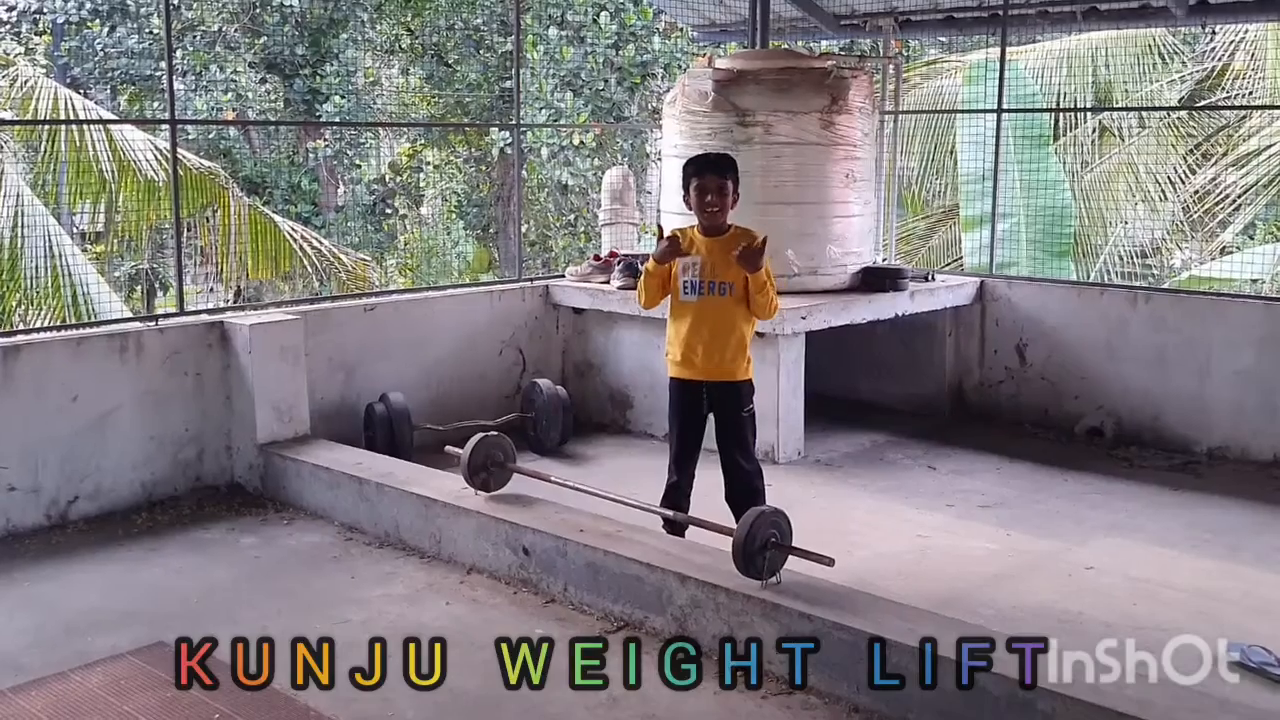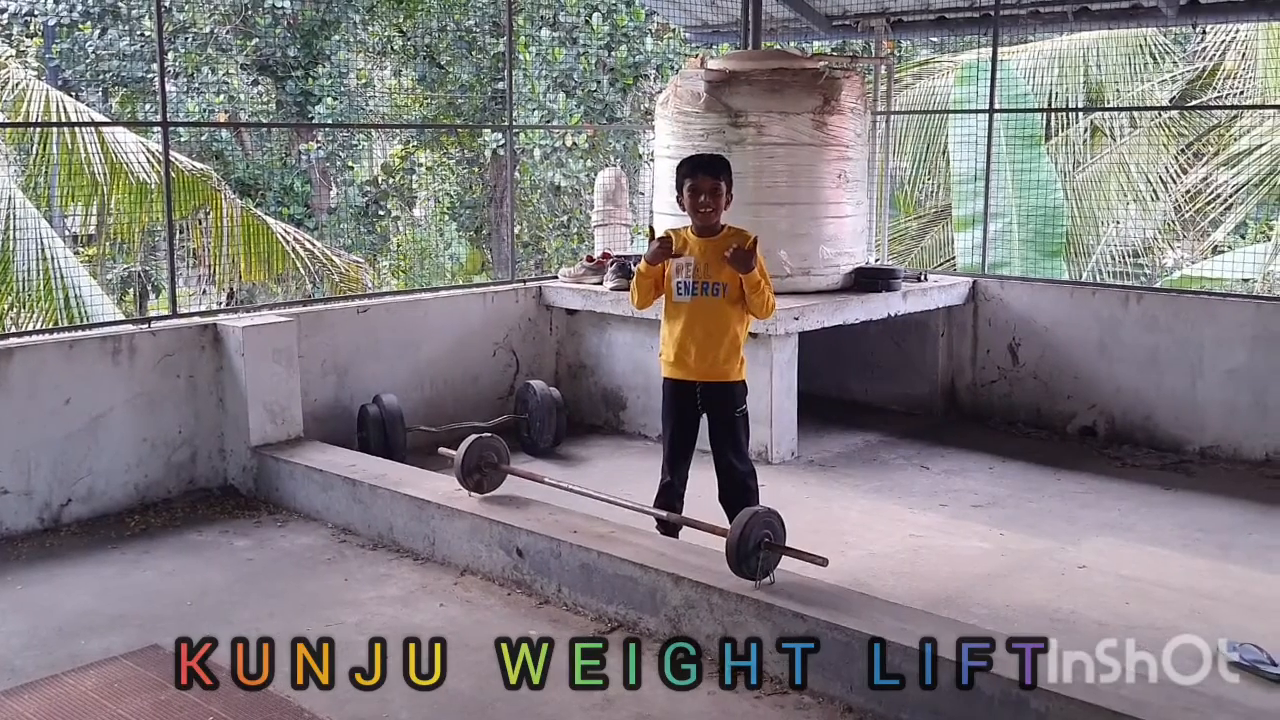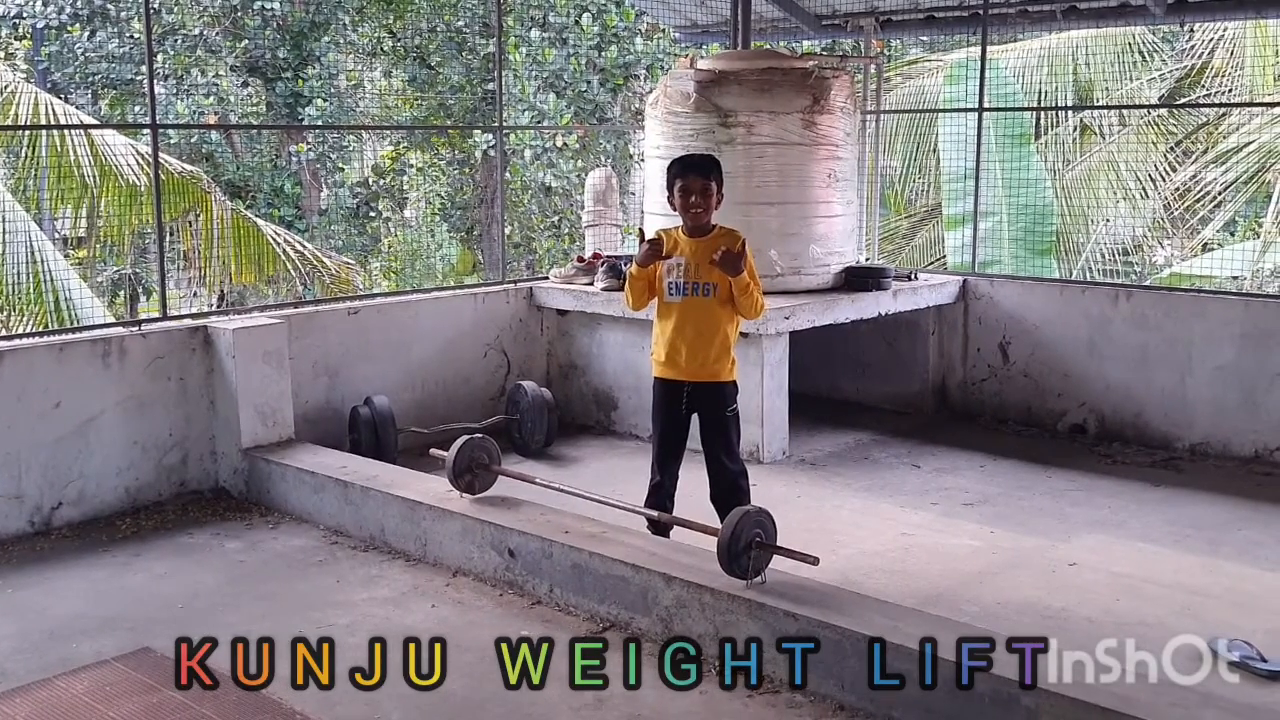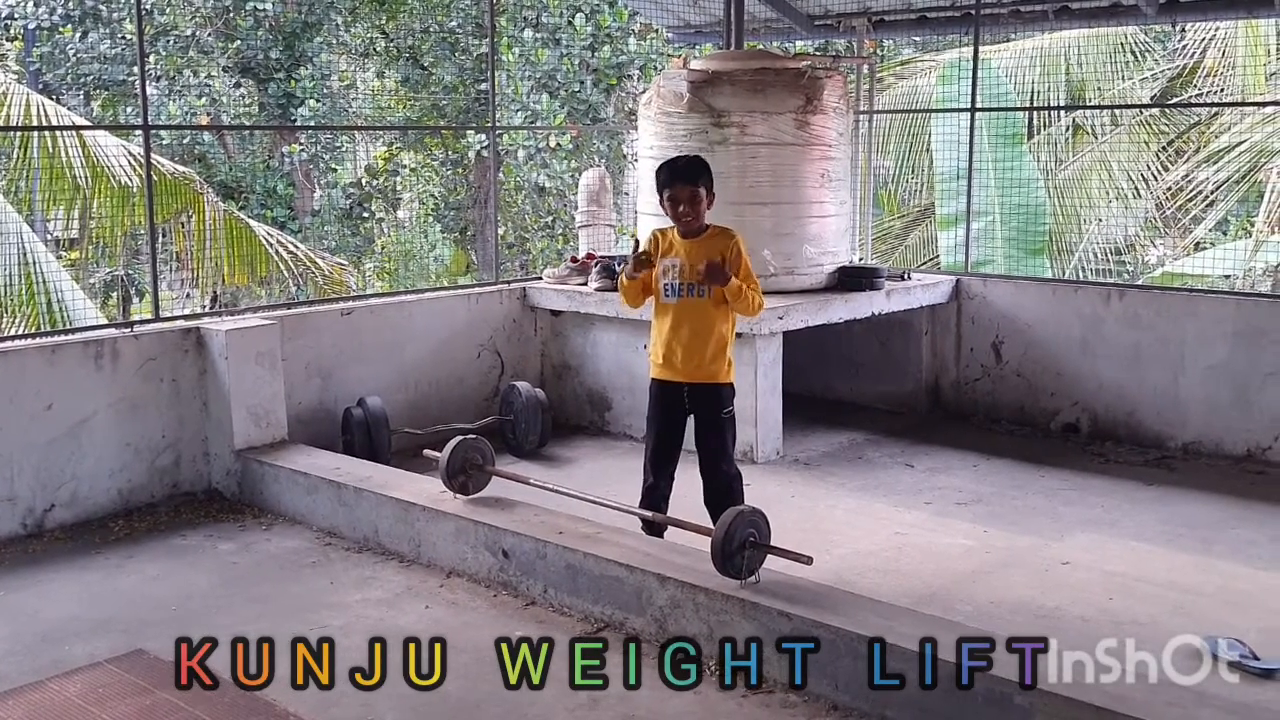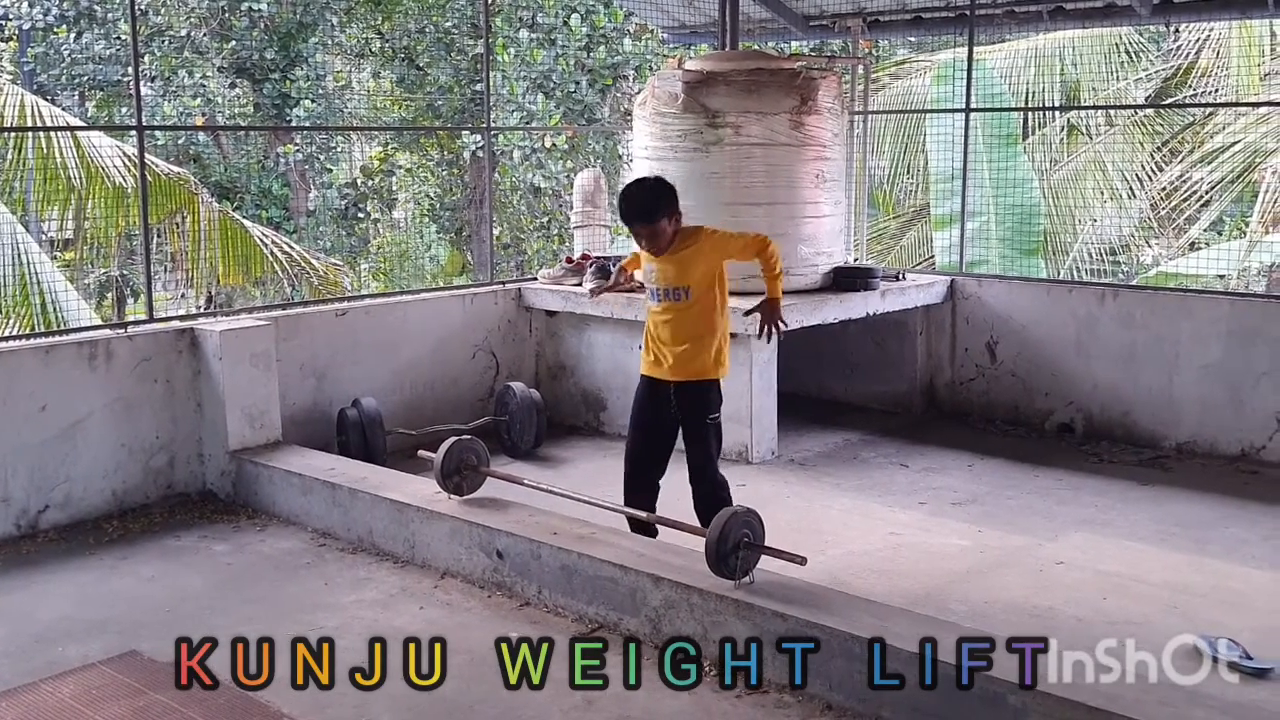
dt=1s
person 1, frame 1
left shoulder: (748, 243)
right shoulder: (677, 243)
left elbow: (766, 311)
right elbow: (647, 300)
left wrist: (756, 272)
right wrist: (656, 261)
left hip: (733, 375)
right hip: (685, 373)
left knee: (741, 464)
right knee: (680, 462)
right ankle: (671, 535)
person 1, frame 2
left shoulder: (742, 243)
right shoulder: (670, 243)
left elbow: (764, 309)
right elbow: (640, 300)
left wrist: (749, 272)
right wrist: (648, 262)
left hip: (726, 375)
right hip: (678, 373)
left knee: (734, 465)
right knee: (673, 462)
right ankle: (664, 535)
person 1, frame 3
left shoulder: (733, 244)
right shoulder: (661, 243)
left elbow: (754, 310)
right elbow: (635, 302)
left wrist: (738, 275)
right wrist: (639, 266)
left hip: (717, 376)
right hip: (668, 374)
left knee: (725, 465)
right knee: (663, 462)
right ankle: (656, 535)
person 1, frame 4
left shoulder: (727, 243)
right shoulder: (657, 243)
left elbow: (754, 305)
right elbow: (633, 300)
left wrist: (727, 282)
right wrist: (630, 275)
left hip: (713, 377)
right hip: (665, 375)
left knee: (719, 469)
right knee: (656, 465)
right ankle: (650, 539)
person 1, frame 5
left shoulder: (706, 242)
right shoulder: (647, 246)
left elbow: (764, 247)
left wrist: (773, 298)
right wrist: (622, 270)
left hip: (699, 377)
right hip: (654, 375)
left knee: (704, 470)
right knee: (638, 465)
